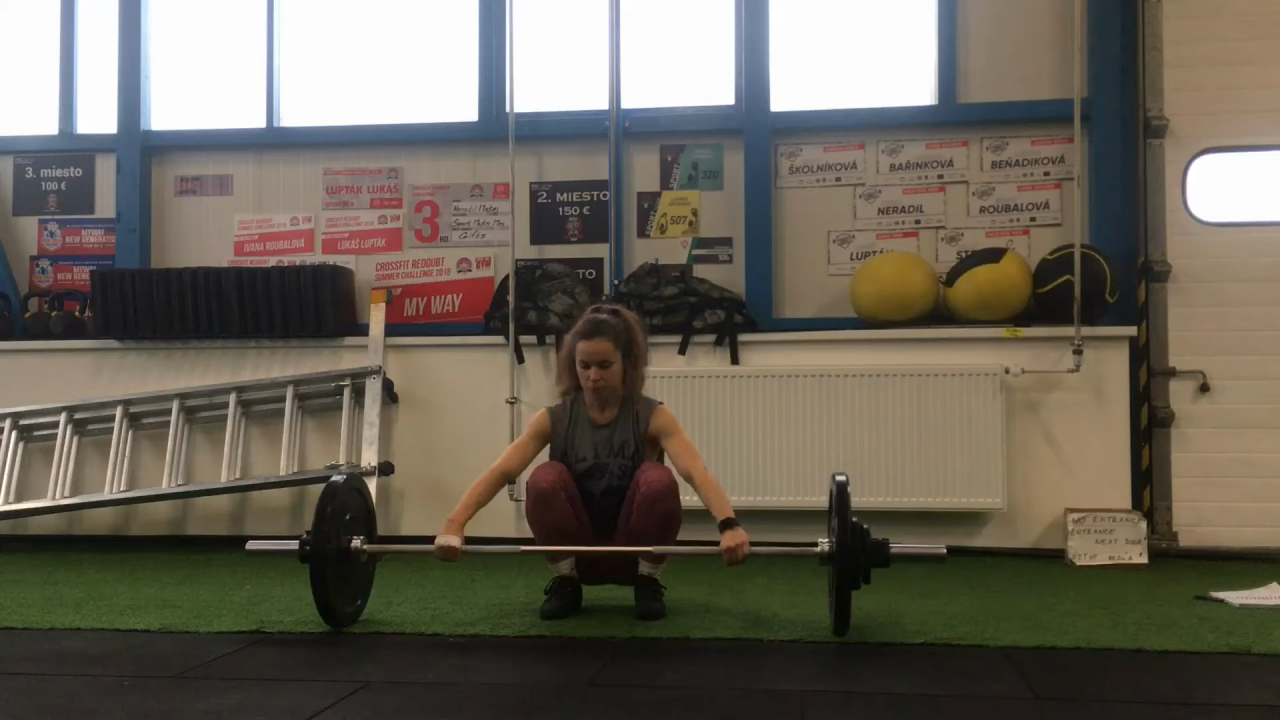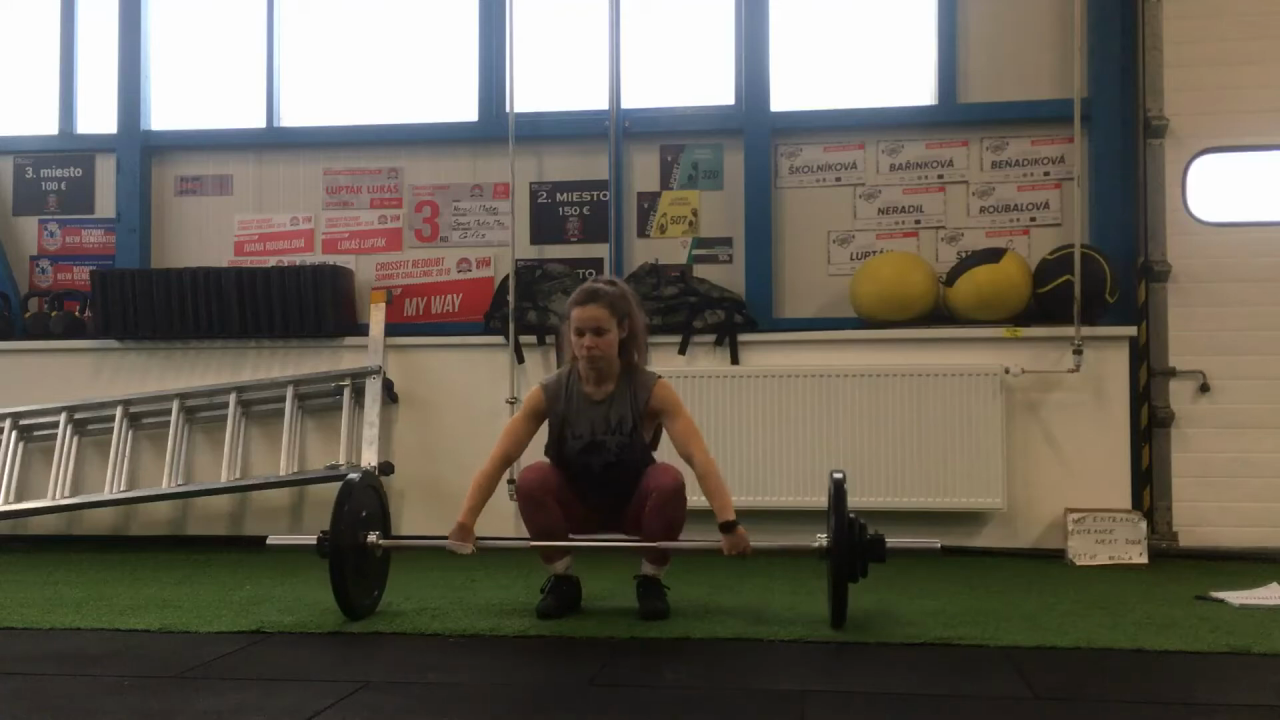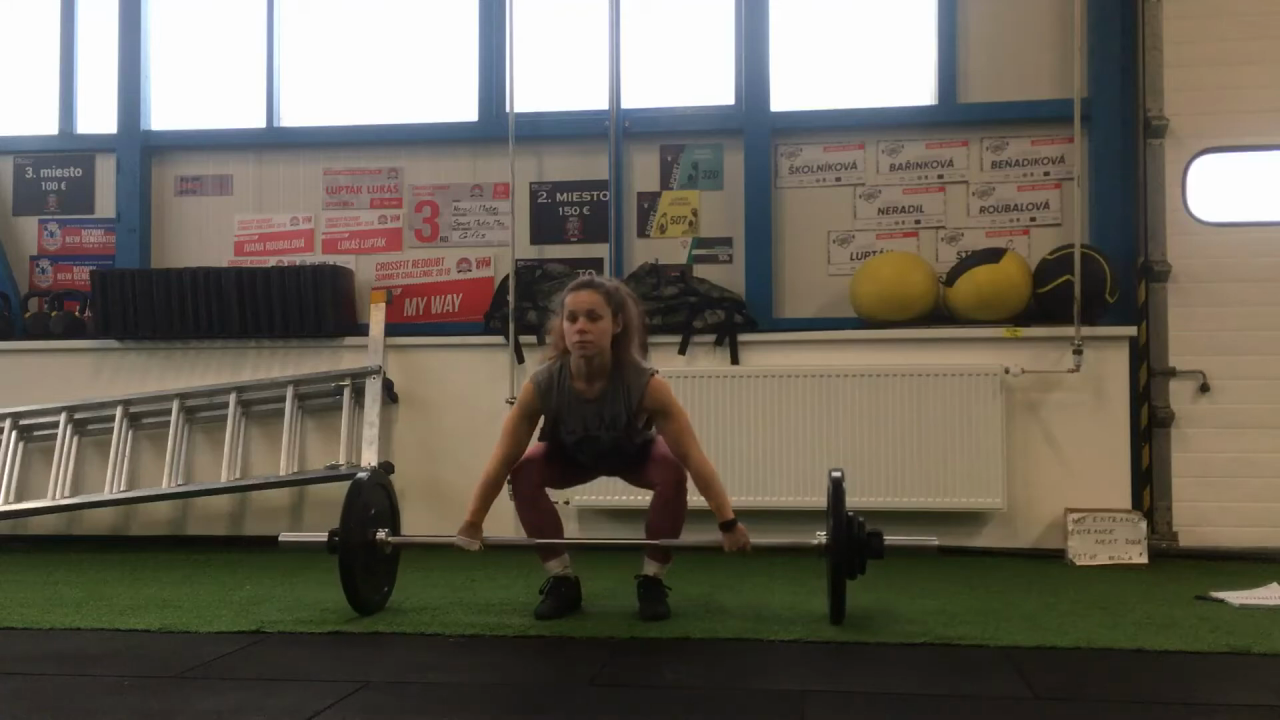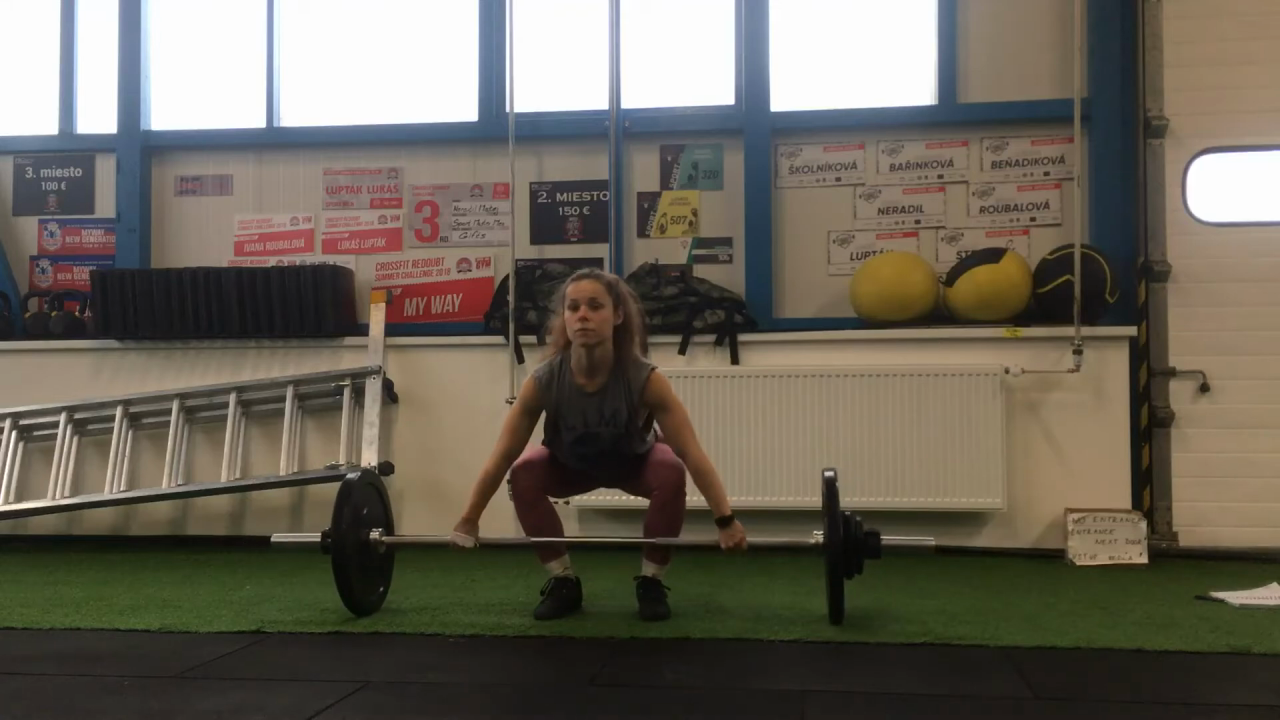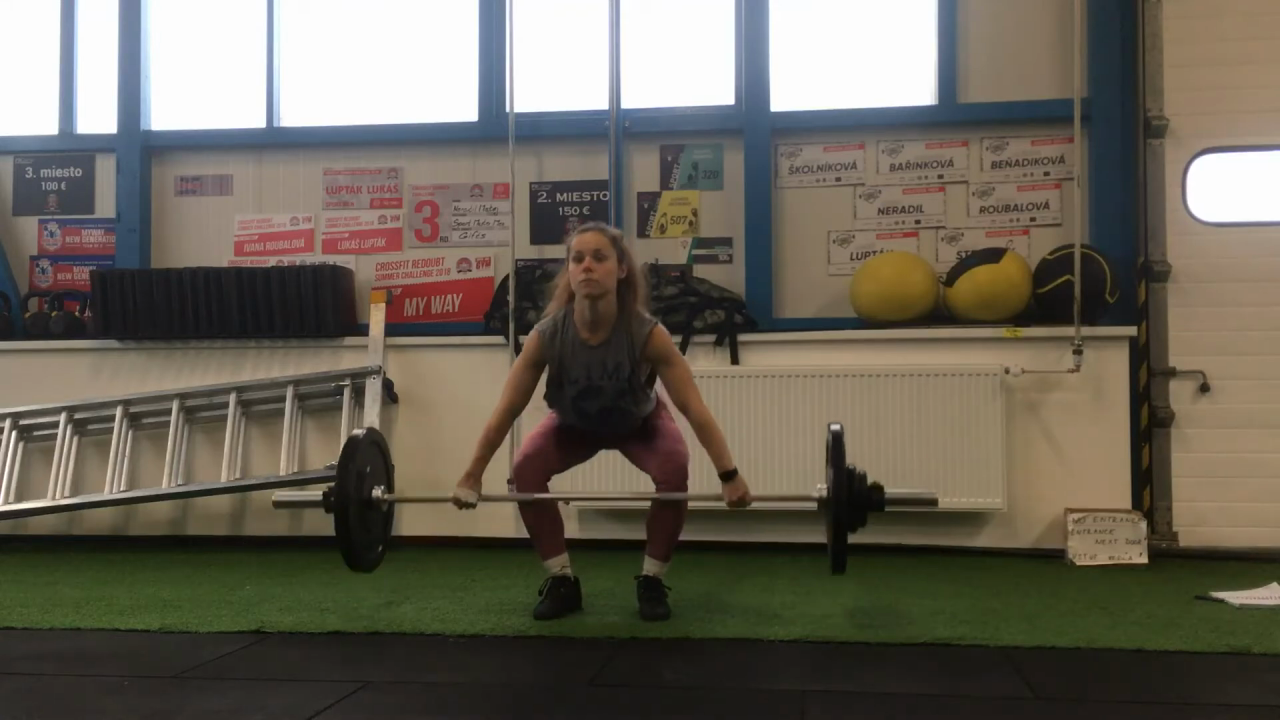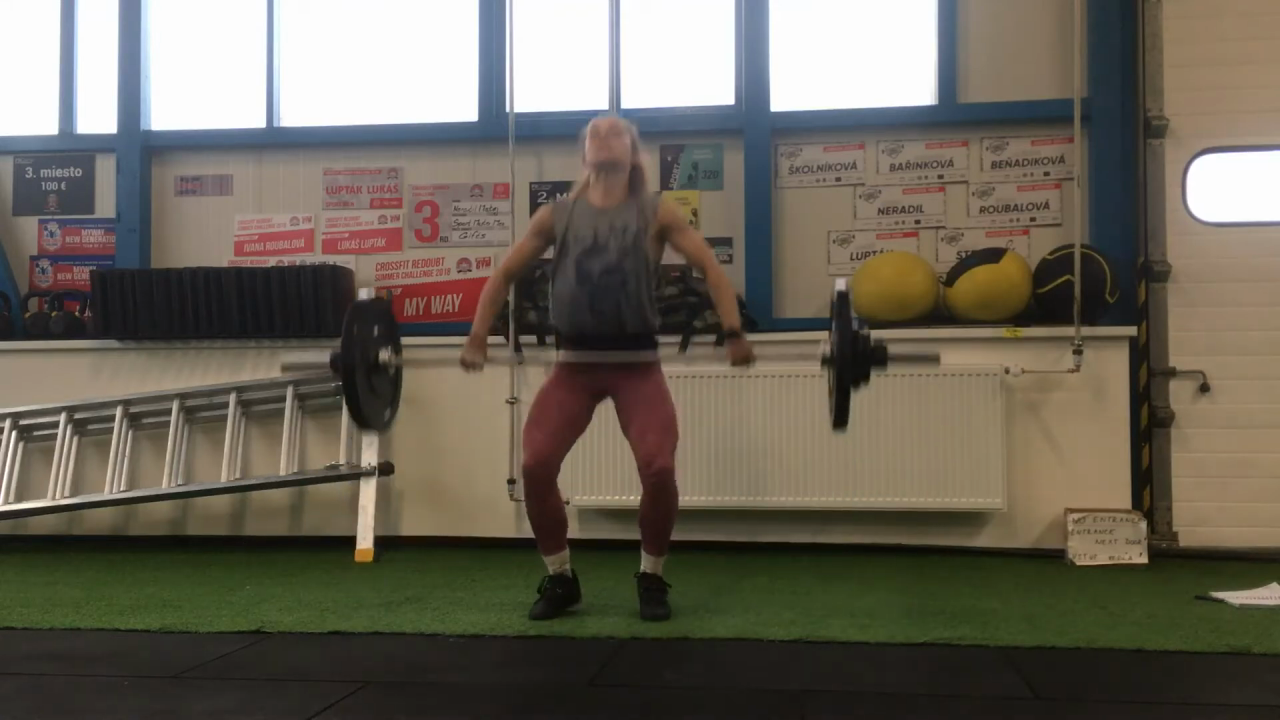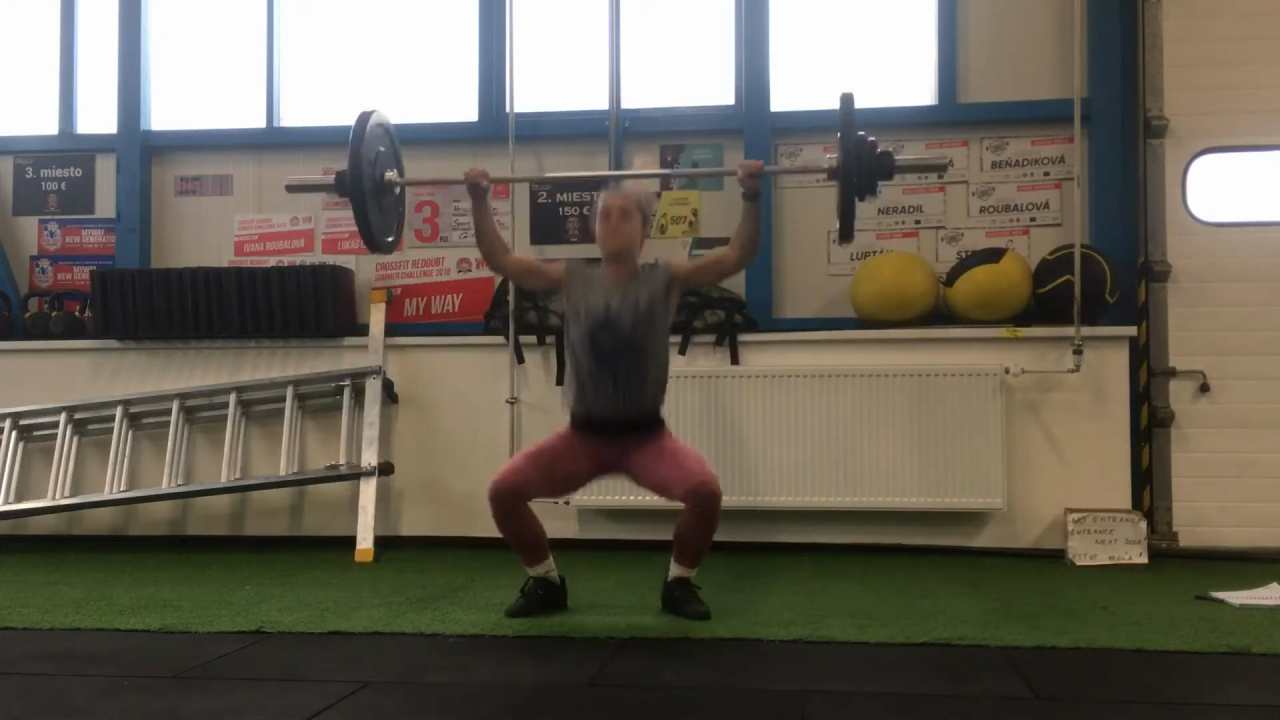
dt=0.4s
person 1, frame 1
left shoulder: (653, 417)
right shoulder: (554, 419)
left elbow: (697, 473)
right elbow: (502, 472)
left wrist: (729, 525)
right wrist: (455, 523)
left hip: (632, 552)
right hip: (577, 552)
left knee: (658, 480)
right knee: (544, 478)
left ankle: (647, 582)
right ankle: (565, 581)
person 1, frame 2
left shoulder: (652, 390)
right shoulder: (549, 393)
left elbow: (697, 456)
right elbow: (501, 457)
left wrist: (728, 524)
right wrist: (465, 522)
left hip: (633, 505)
right hip: (577, 505)
left knee: (668, 482)
right knee: (530, 479)
left ankle: (651, 581)
right ankle: (563, 580)
person 1, frame 3
left shoulder: (645, 384)
right shoulder: (542, 385)
left elbow: (691, 457)
right elbow: (503, 460)
left wrist: (729, 524)
right wrist: (472, 523)
left hip: (634, 453)
right hip: (571, 456)
left knee: (672, 473)
right knee: (524, 473)
left ankle: (651, 581)
right ankle: (562, 580)
person 1, frame 4
left shoulder: (645, 379)
right shoulder: (543, 381)
left elbow: (691, 453)
right elbow: (502, 456)
left wrist: (726, 520)
right wrist: (469, 520)
left hip: (634, 462)
right hip: (572, 464)
left knee: (671, 475)
right knee: (523, 476)
left ankle: (651, 582)
right ankle: (563, 581)
person 1, frame 5
left shoulder: (647, 335)
right shoulder: (547, 335)
left elbow: (694, 408)
right elbow: (506, 409)
left wrist: (730, 476)
right wrist: (472, 475)
left hip: (639, 422)
right hip: (574, 423)
left knee: (673, 469)
right knee: (526, 470)
left ankle: (651, 581)
right ankle: (561, 580)
person 1, frame 6
left shoulder: (656, 212)
right shoulder: (557, 214)
left elbow: (710, 268)
right elbow: (505, 272)
left wrist: (733, 332)
right wrist: (477, 336)
left hip: (637, 362)
right hip: (575, 362)
left knee: (658, 468)
right knee: (536, 464)
left ankle: (651, 577)
right ankle: (559, 578)
person 1, frame 7
left shoulder: (665, 280)
right shoulder: (573, 279)
left elbow: (739, 255)
right elbow: (502, 261)
left wrist: (751, 194)
right wrist: (479, 200)
left hip: (644, 436)
right hip: (585, 436)
left knee: (704, 490)
right knee: (504, 490)
left ankle: (679, 583)
right ankle: (545, 582)
